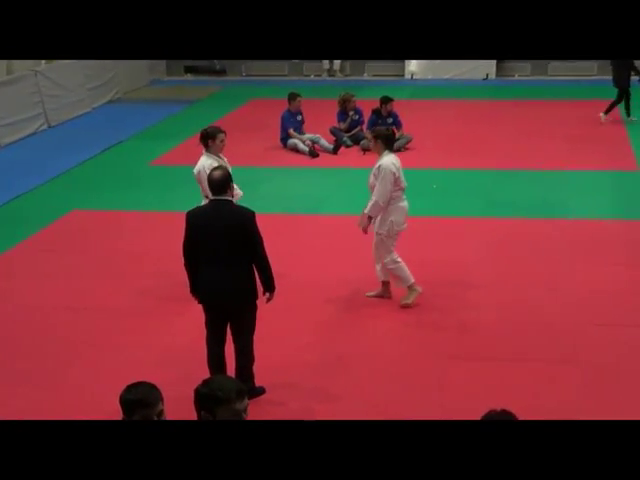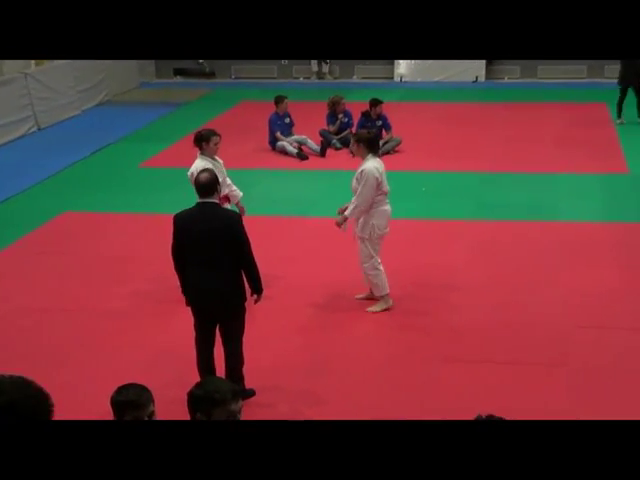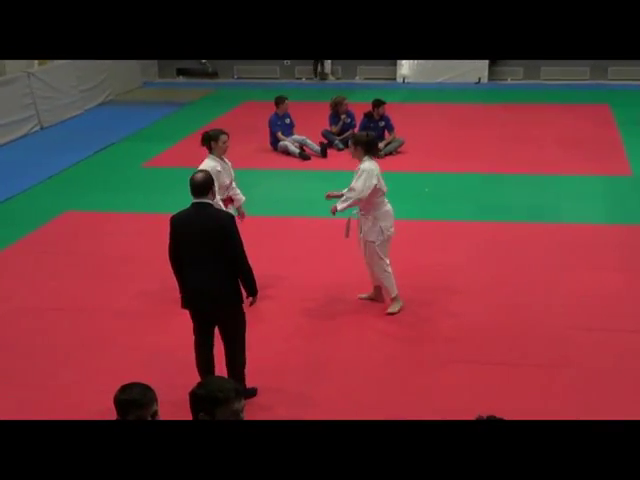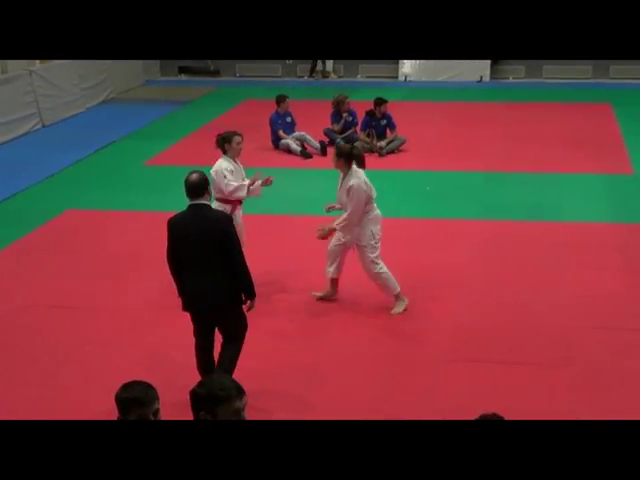
dt=0.3s
person 1, frame 1
left shoulder: (194, 216)
right shoulder: (244, 215)
left elbow: (189, 256)
right elbow: (258, 254)
left wrist: (195, 286)
right wrist: (268, 284)
left hip: (210, 288)
right hip: (240, 289)
left knee: (214, 338)
right knee: (243, 338)
right ankle: (245, 387)
person 1, frame 2
left shoulder: (181, 219)
right shoulder: (230, 218)
left elbow: (178, 258)
right elbow: (245, 256)
left wrist: (186, 286)
right wrist: (256, 286)
left hip: (197, 291)
right hip: (228, 291)
left knee: (204, 341)
right knee: (232, 341)
person 1, frame 3
left shoulder: (177, 221)
right shoulder: (224, 219)
left elbow: (175, 259)
right elbow: (238, 258)
left wrist: (186, 286)
right wrist: (251, 289)
left hip: (194, 293)
right hip: (224, 292)
left knee: (203, 341)
right knee: (234, 340)
person 1, frame 4
left shoulder: (175, 223)
right shoulder: (222, 219)
left elbow: (173, 261)
right elbow: (237, 259)
left wrist: (184, 289)
right wrist: (249, 292)
left hip: (194, 293)
right hip: (223, 293)
left knee: (203, 341)
right knee: (234, 335)
person 2, frame 1
left shoulder: (385, 165)
right shoulder: (390, 158)
left elbow: (380, 196)
left wrist: (367, 218)
right wrist: (371, 214)
left hip: (391, 212)
right hip: (389, 209)
left knee: (387, 255)
right knee: (379, 251)
left ankle: (412, 288)
right ankle: (385, 289)
person 2, frame 2
left shoulder: (369, 169)
right shoulder: (373, 162)
left elbow: (363, 199)
left wrist: (345, 217)
right wrist: (349, 206)
left hip: (374, 216)
right hip: (374, 214)
left knee: (370, 259)
right knee: (366, 256)
left ankle: (384, 299)
right ankle: (374, 292)
person 2, frame 3
left shoulder: (366, 169)
right shoulder: (367, 165)
left elbow: (357, 194)
left wrist: (339, 206)
right wrist: (340, 194)
left hip: (378, 219)
right hip: (371, 216)
left knee: (379, 260)
right knee: (370, 258)
left ankle: (395, 299)
right ankle: (377, 292)
person 2, frame 4
left shoulder: (356, 183)
right shoulder: (348, 173)
left elbow: (352, 215)
left wrist: (331, 229)
right wrist: (337, 205)
left hip: (366, 223)
right hip: (353, 221)
left knee: (373, 265)
right knee: (334, 251)
left ankle: (400, 299)
right ankle: (332, 291)
